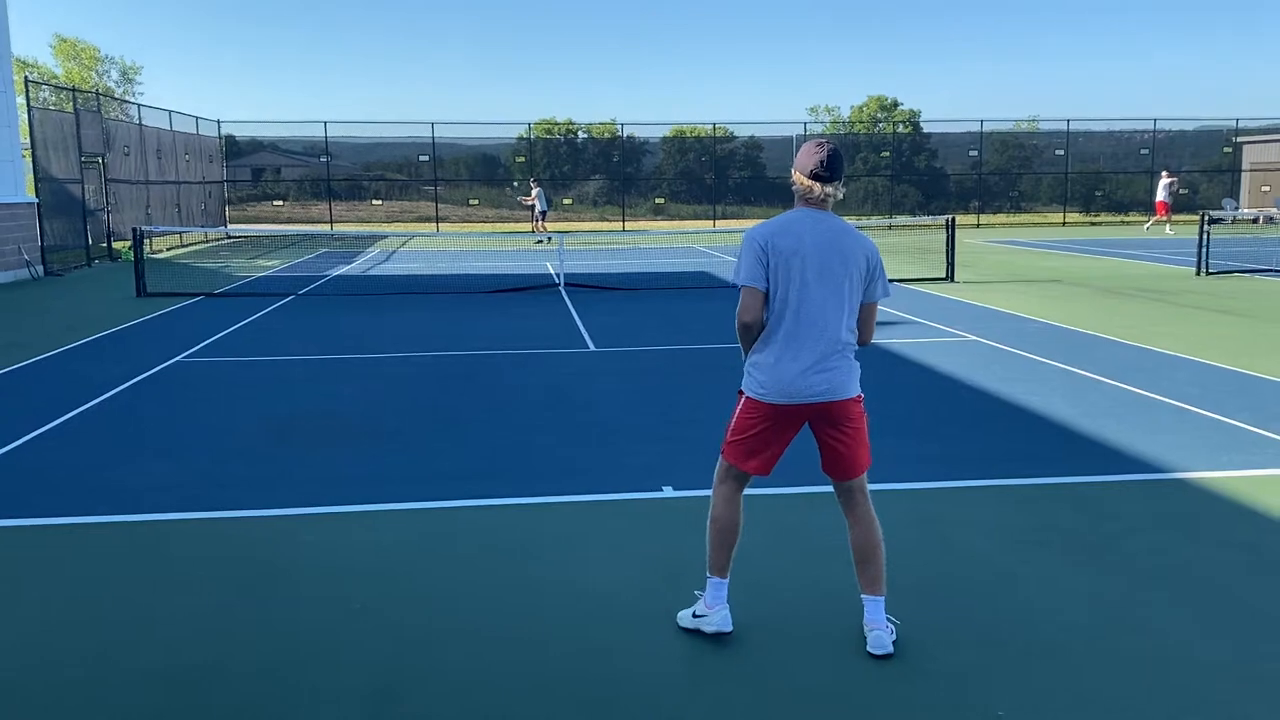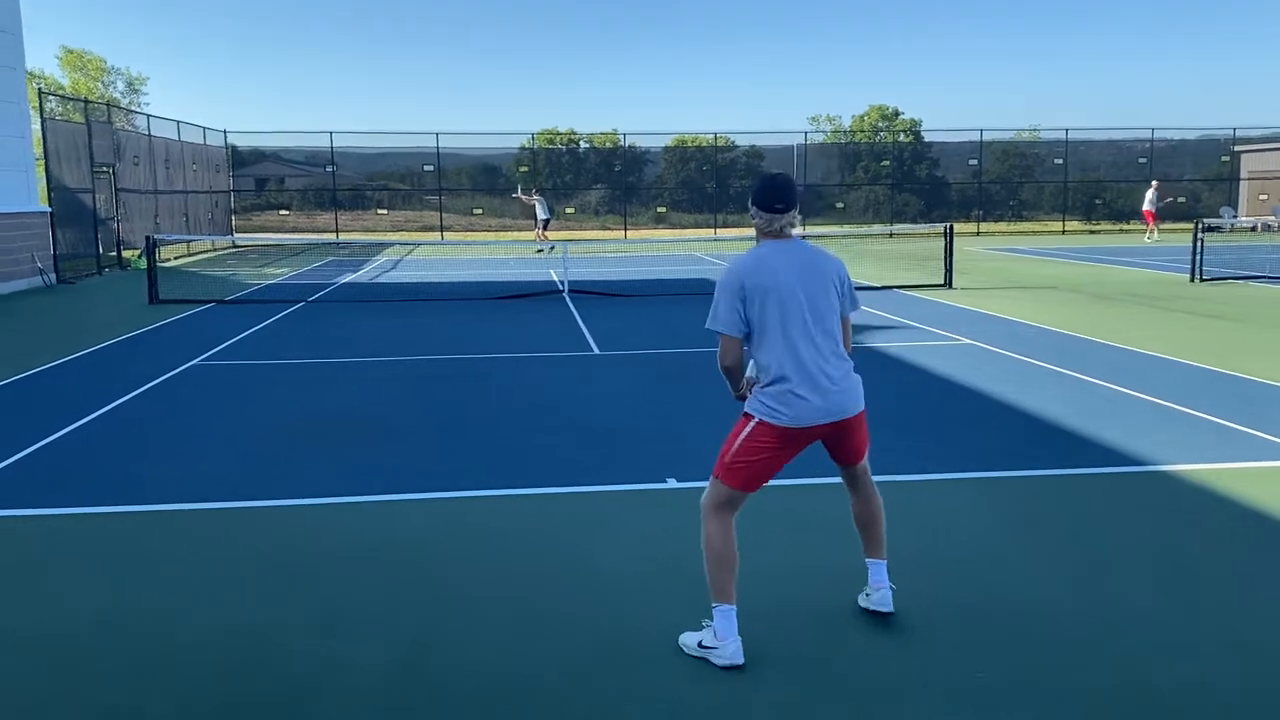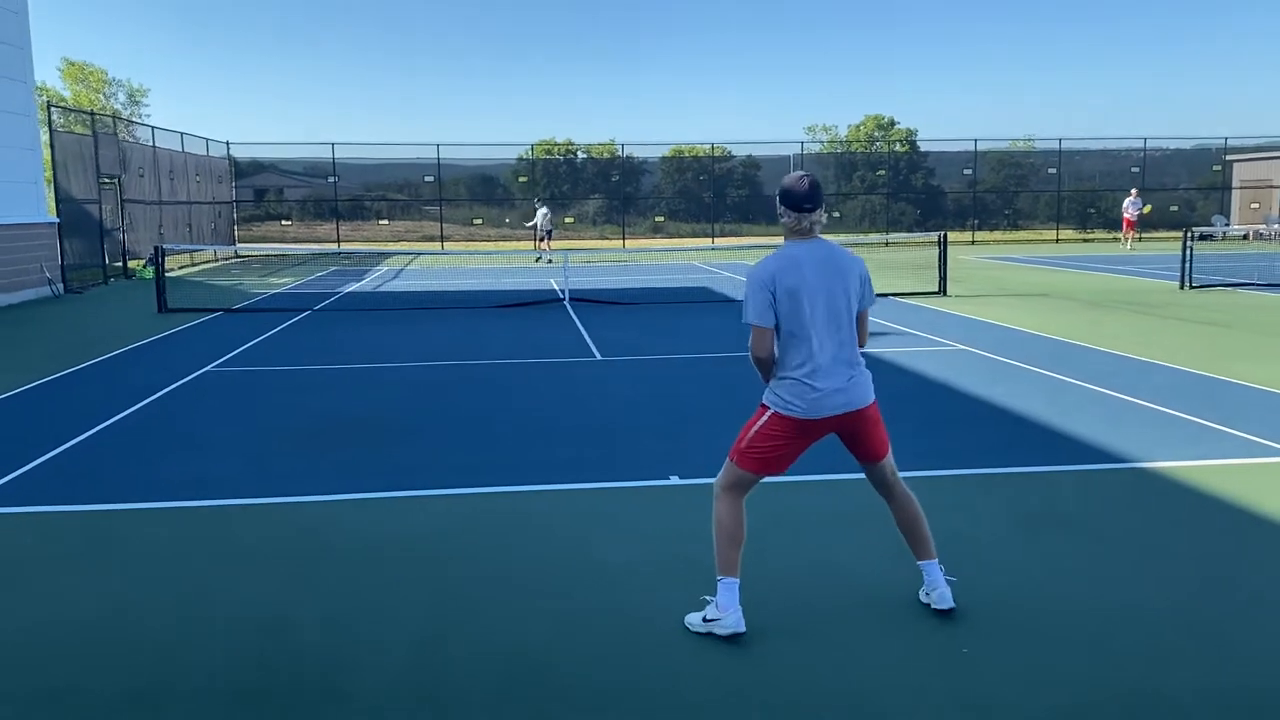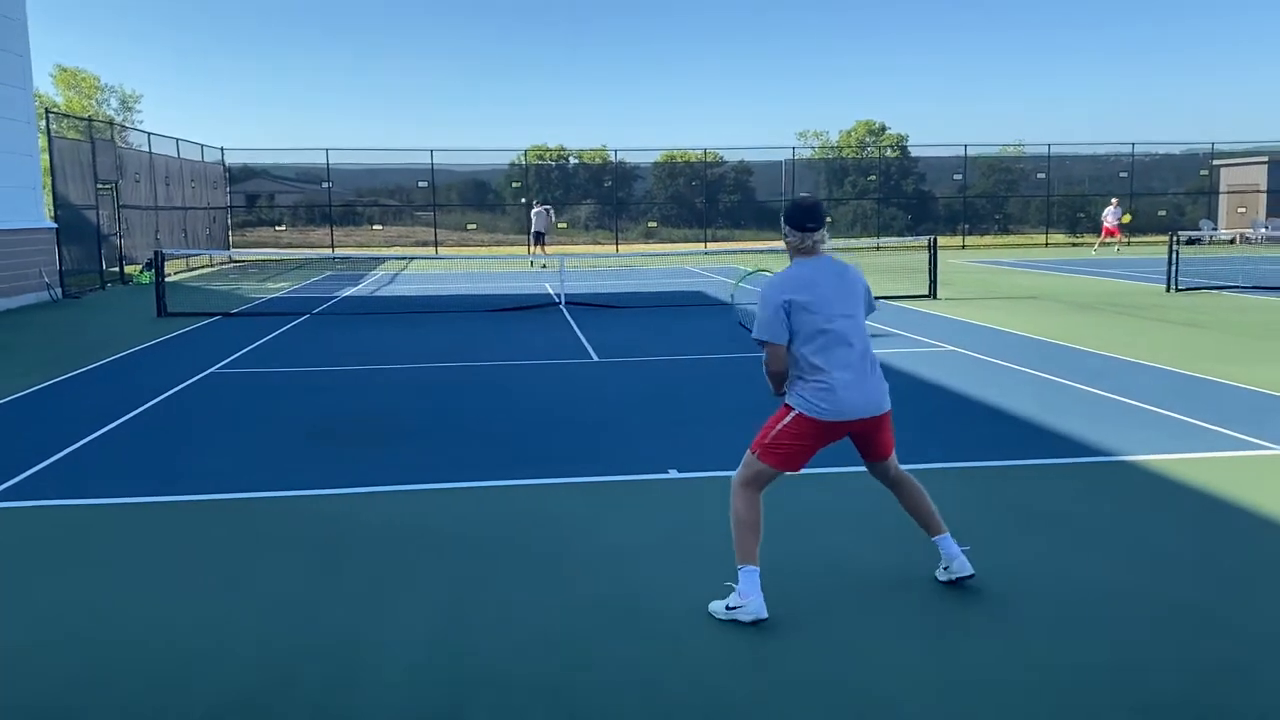
dt=0.4s
person 1, frame 1
left shoulder: (764, 236)
right shoulder: (863, 246)
left elbow: (749, 316)
right elbow: (865, 334)
left hip: (771, 386)
right hip: (839, 388)
left knee: (728, 484)
right knee: (856, 500)
left ankle: (714, 603)
right ankle: (877, 624)
person 1, frame 2
left shoulder: (739, 272)
right shoulder: (831, 264)
left elbow: (730, 359)
right elbow: (844, 342)
left wrist: (740, 387)
left hip: (780, 409)
right hip: (845, 401)
left knee: (715, 507)
right knee: (860, 479)
left ankle: (724, 635)
right ankle: (878, 587)
person 1, frame 3
left shoulder: (766, 272)
right shoulder: (853, 263)
left elbow: (761, 351)
right elbow: (861, 337)
left hip: (794, 403)
right hip: (856, 397)
left knee: (728, 489)
right knee: (890, 483)
left ankle: (727, 607)
right ankle: (936, 584)
person 1, frame 4
left shoulder: (777, 289)
right shoulder: (852, 275)
left elbow: (776, 365)
left wrist: (779, 389)
left hip: (817, 407)
right hip: (872, 401)
left knee: (745, 483)
right knee: (893, 475)
left ankle: (748, 594)
right ankle: (954, 558)
